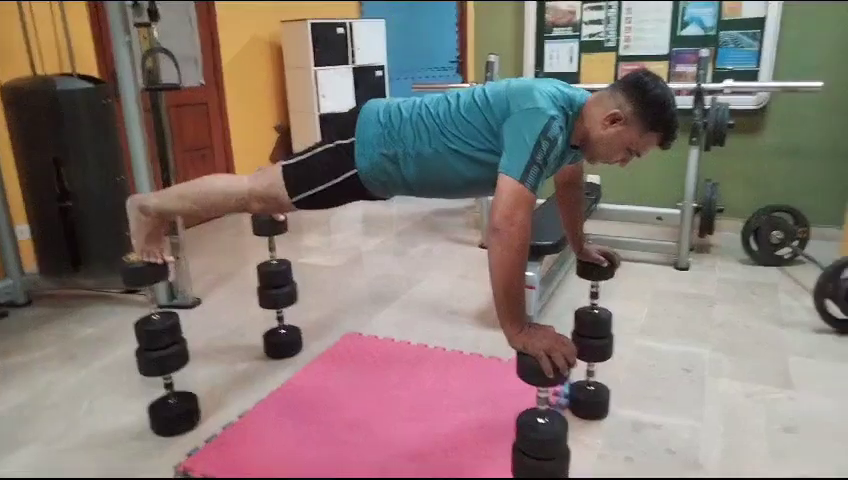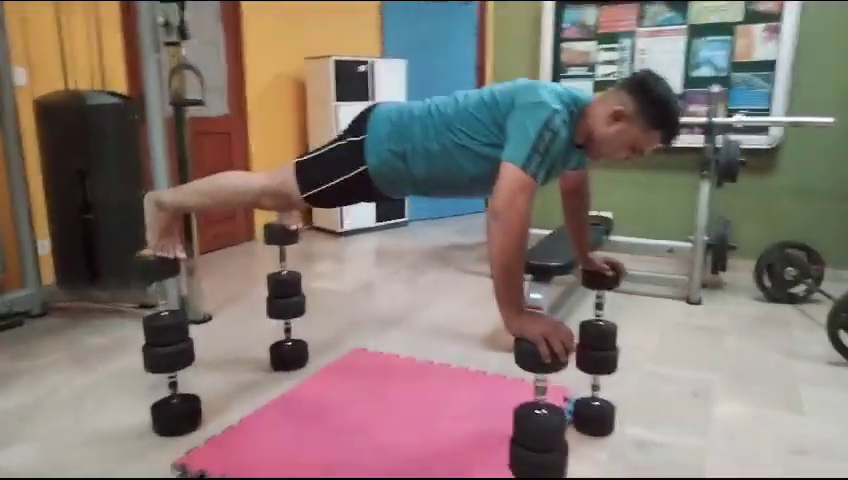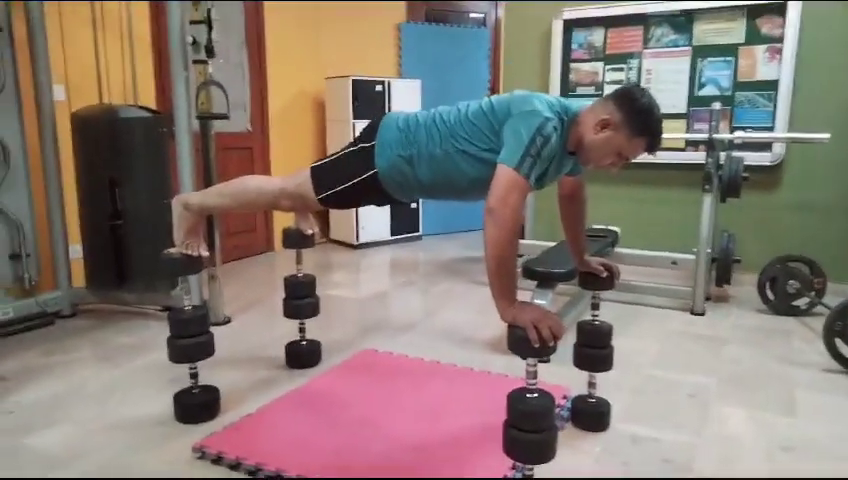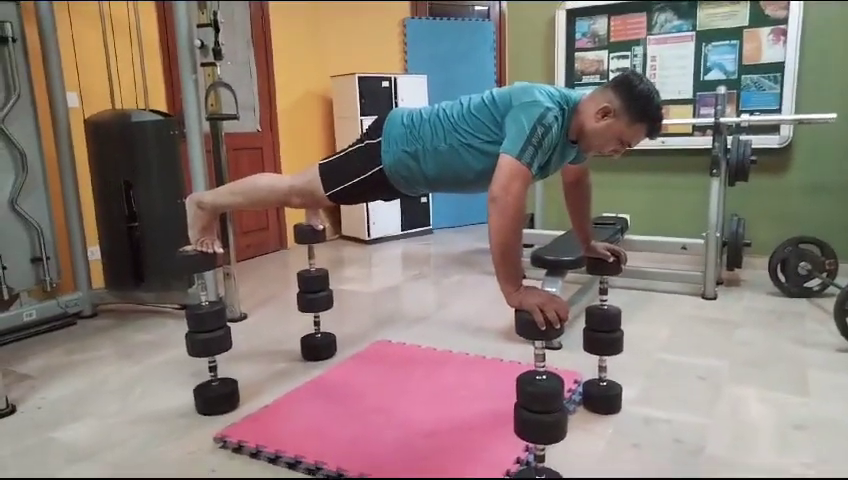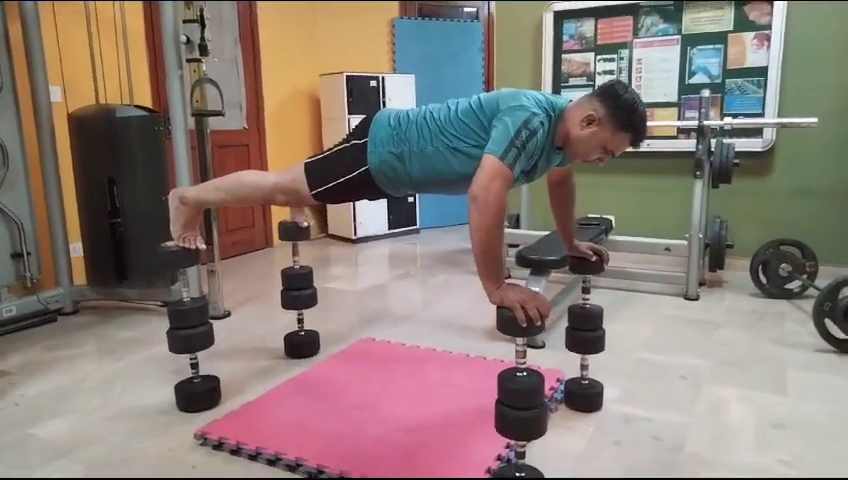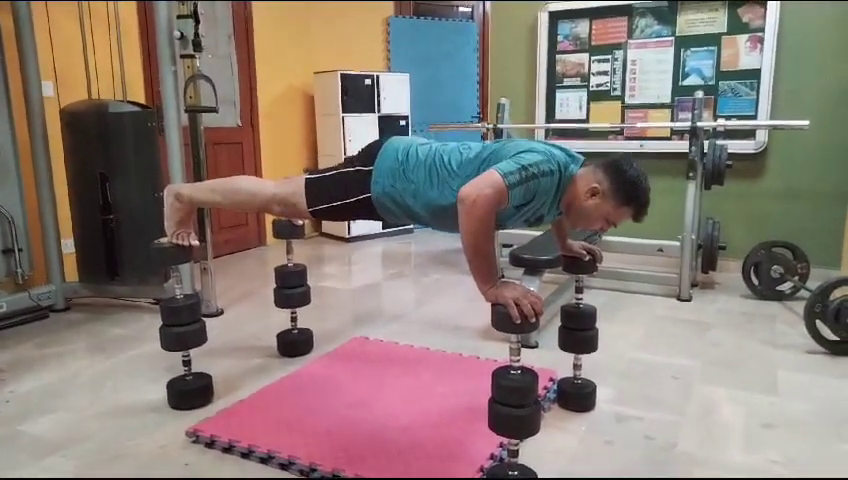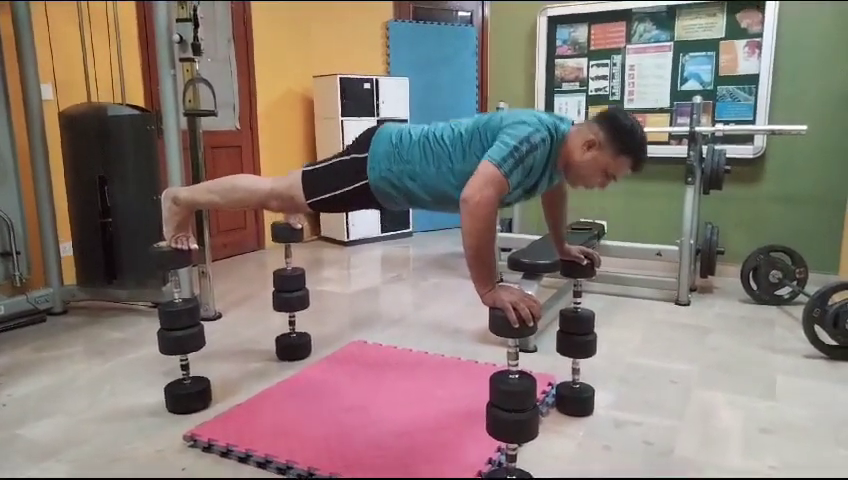
dt=0.7s
person 1, frame 1
left shoulder: (576, 113)
right shoulder: (544, 119)
left elbow: (568, 181)
right elbow: (508, 224)
left wrist: (580, 246)
right wrist: (516, 328)
left hip: (389, 144)
right hip: (372, 148)
right knee: (259, 192)
right ankle: (150, 205)
person 1, frame 2
left shoulder: (580, 121)
right shoulder: (547, 115)
left elbow: (574, 188)
right elbow: (507, 212)
left wrist: (584, 256)
right wrist: (515, 315)
left hip: (396, 156)
right hip: (384, 148)
right knee: (273, 189)
right ankle: (166, 202)
person 1, frame 3
left shoulder: (575, 131)
right shoulder: (542, 123)
left elbow: (570, 192)
right elbow: (501, 209)
left wrist: (581, 258)
right wrist: (508, 305)
left hip: (405, 165)
right hip: (391, 154)
right knee: (291, 190)
right ankle: (191, 204)
person 1, frame 4
left shoulder: (577, 122)
right shoulder: (543, 113)
left elbow: (575, 181)
right elbow: (503, 197)
left wrist: (588, 244)
right wrist: (514, 290)
left hip: (411, 159)
right hip: (398, 150)
right knee: (299, 189)
right ankle: (205, 203)
person 1, frame 5
left shoulder: (564, 125)
right shoulder: (531, 120)
left elbow: (559, 177)
right elbow: (484, 195)
left wrist: (570, 242)
right wrist: (497, 287)
left hip: (398, 159)
right hip: (383, 149)
right knee: (284, 184)
right ankle: (188, 197)
person 1, frame 6
left shoulder: (572, 169)
right shoulder: (544, 169)
right elbow: (474, 199)
left wrist: (564, 243)
right wrist: (492, 286)
left hip: (407, 165)
right hip: (387, 176)
right knee: (281, 199)
right ankle: (183, 196)
person 1, frame 7
left shoulder: (562, 143)
right shoulder: (533, 136)
left elbow: (551, 189)
right elbow: (475, 199)
left wrist: (562, 247)
right wrist: (489, 289)
left hip: (397, 170)
right hip: (381, 164)
right knee: (280, 191)
right ankle: (181, 199)
